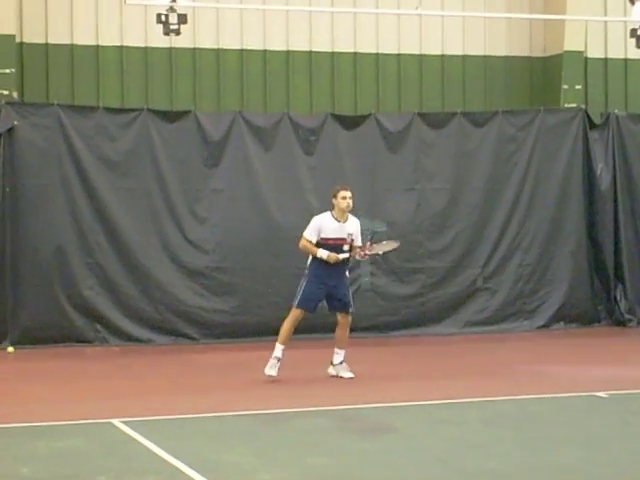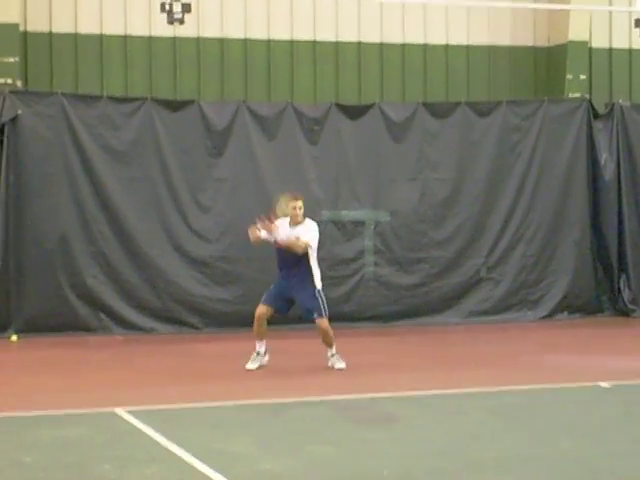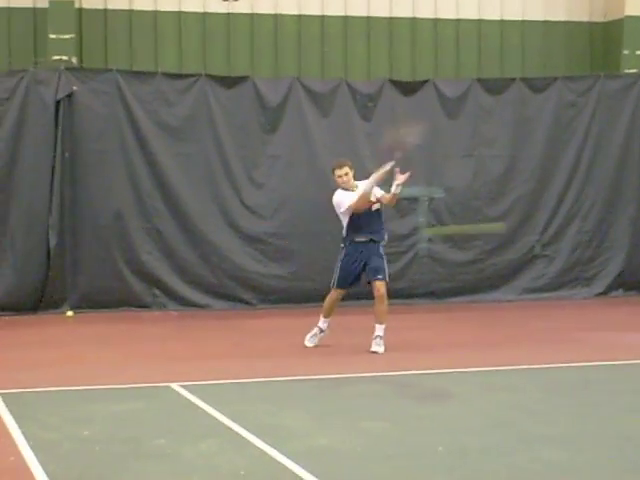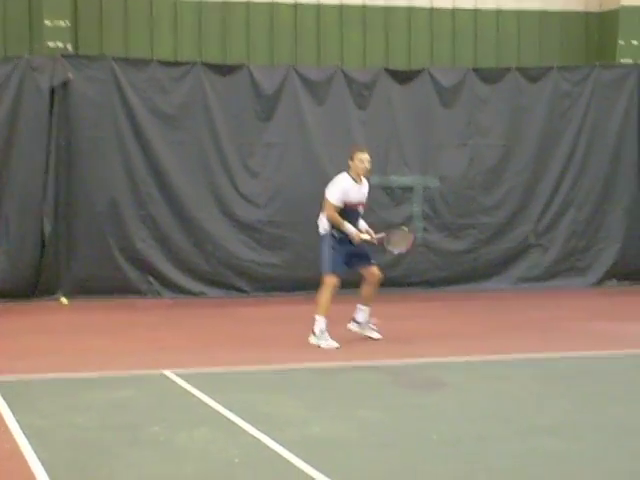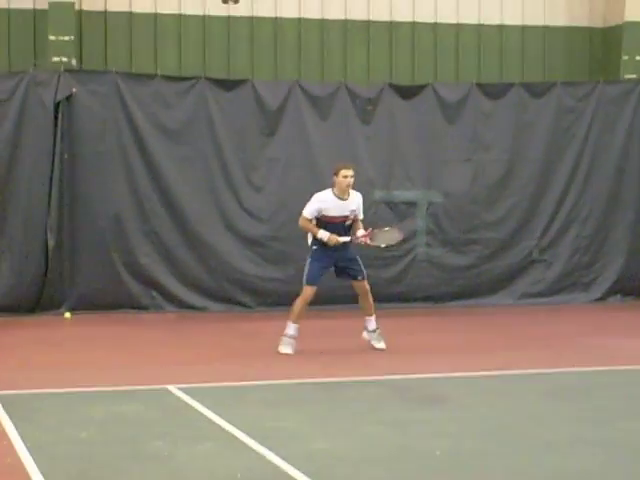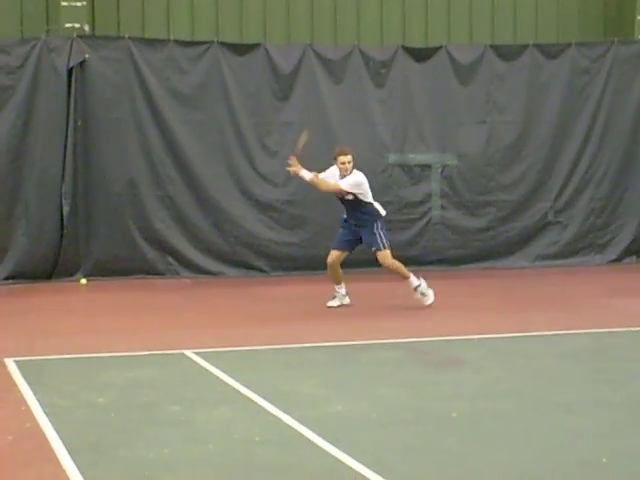
dt=0.7s
person 1, frame 1
left shoulder: (355, 223)
right shoulder: (320, 220)
left elbow: (355, 250)
right elbow: (303, 244)
left wrist: (361, 253)
right wrist: (325, 254)
left hip: (339, 277)
right hip: (316, 275)
left knee: (345, 320)
right knee: (295, 315)
left ankle: (338, 364)
right ankle: (276, 358)
person 1, frame 2
left shoulder: (311, 227)
right shoulder: (281, 224)
left elbow: (299, 248)
right elbow: (255, 239)
left wrist: (277, 234)
right wrist: (258, 232)
left hip: (308, 283)
right hip: (284, 281)
left knee: (323, 325)
right knee: (260, 313)
left ankle: (333, 355)
right ankle: (260, 354)
person 1, frame 3
left shoulder: (366, 186)
right shoulder: (339, 197)
left elbow: (388, 201)
right elbow: (359, 206)
left wrist: (397, 186)
right wrist: (374, 180)
left hip: (375, 246)
right hip: (352, 248)
left knee: (380, 292)
right knee: (337, 294)
left ankle: (378, 337)
right ankle: (321, 328)
person 1, frame 4
left shoulder: (364, 184)
right shoulder: (340, 183)
right elbow: (328, 212)
left wrist: (363, 226)
right wrist: (351, 230)
left hip: (352, 239)
right hip: (333, 237)
left knee: (374, 276)
right knee: (331, 283)
left ankle: (360, 321)
right ankle: (319, 332)
person 1, frame 5
left shoulder: (357, 198)
right shoulder: (320, 198)
right elbow: (303, 222)
left wrist: (360, 233)
right wrist: (324, 235)
left hip: (344, 248)
right hip: (320, 249)
left knee: (364, 288)
right knee: (307, 294)
left ankle: (371, 330)
right ankle: (289, 335)
person 1, frame 6
left shoulder: (356, 179)
right shoulder: (333, 172)
left elbow: (329, 188)
right elbow: (318, 179)
left wrist: (304, 175)
right wrist: (300, 171)
left hip: (372, 221)
right hip: (351, 223)
left knee: (386, 261)
right knee: (332, 261)
left ankle: (417, 285)
right ankle: (342, 294)
